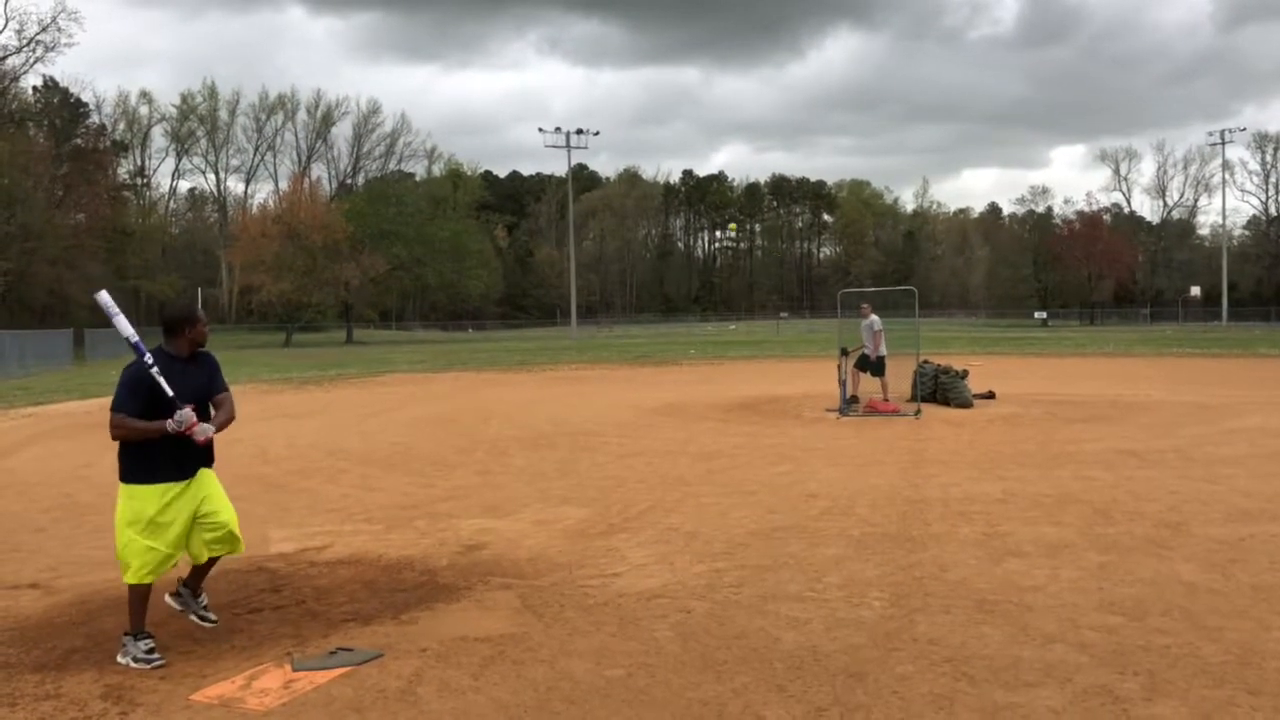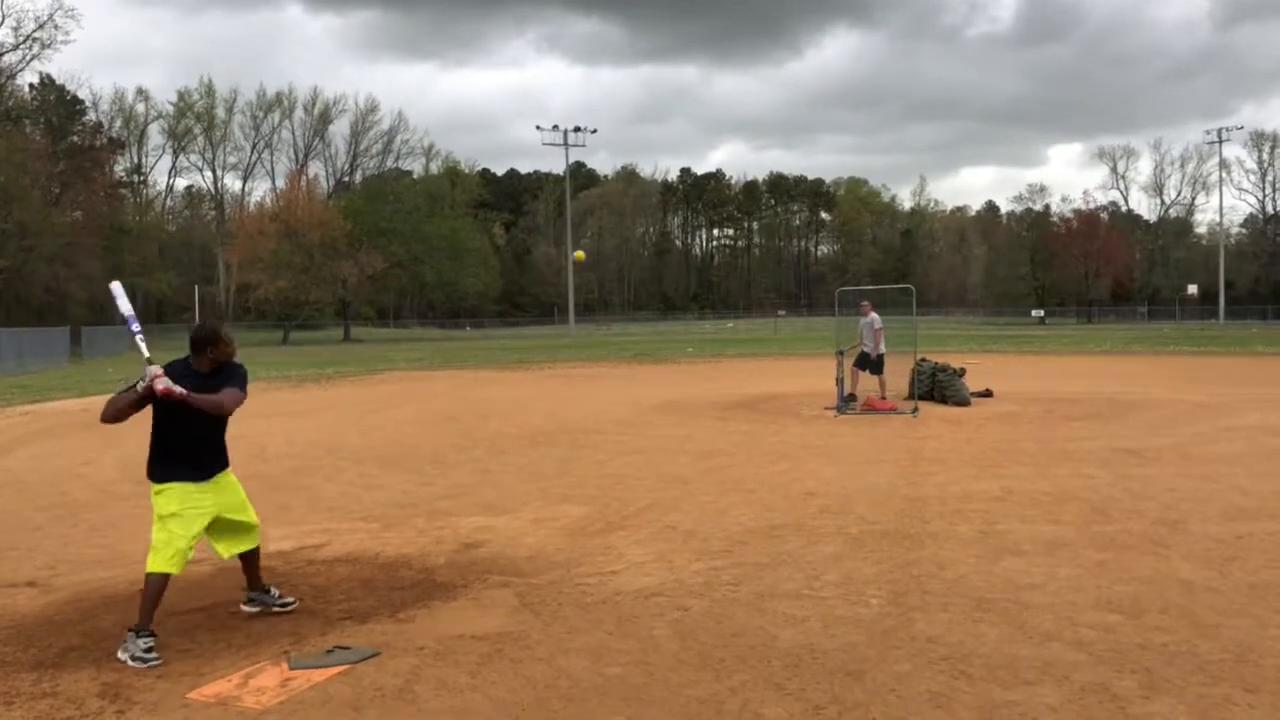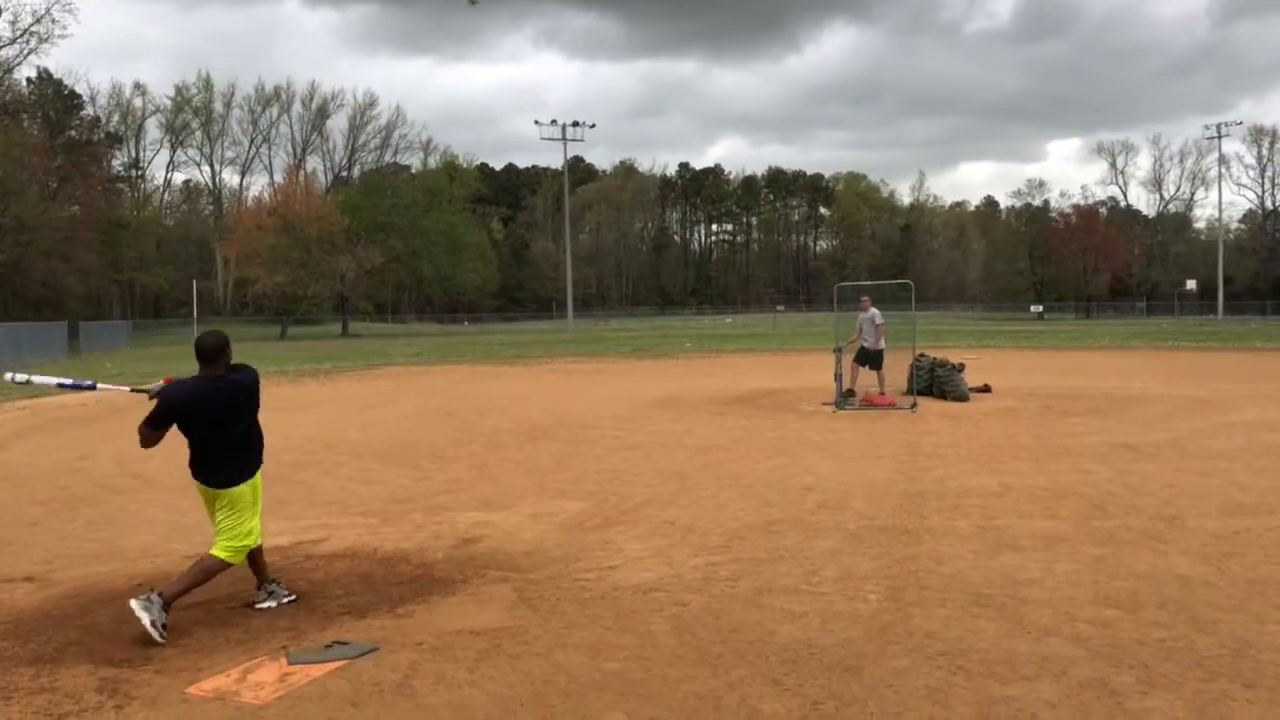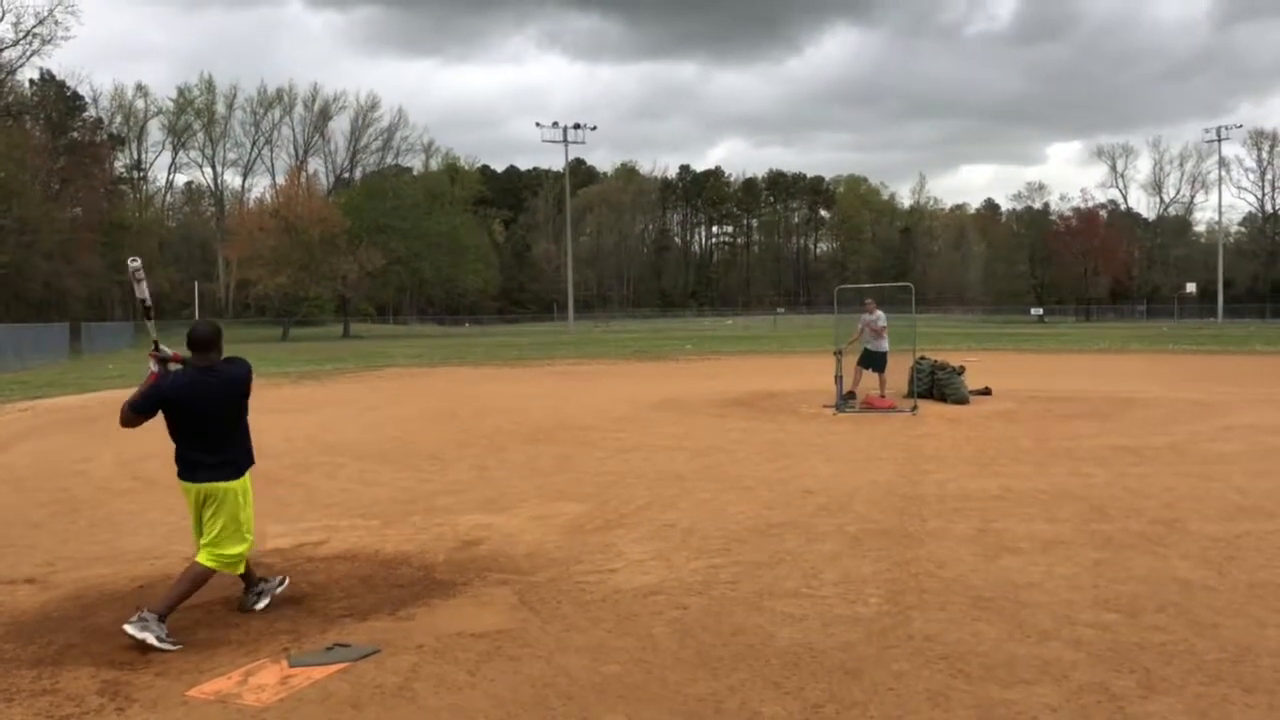
dt=0.4s
person 1, frame 1
left shoulder: (206, 363)
right shoulder: (142, 371)
left elbow: (227, 408)
right elbow: (118, 428)
left wrist: (209, 428)
right wrist: (170, 427)
left hip: (196, 471)
right hip: (149, 481)
left knee: (224, 526)
right knee: (145, 558)
left ankle: (188, 591)
right ankle: (135, 638)
person 1, frame 2
left shoulder: (231, 371)
right shoulder: (164, 377)
left elbow: (228, 403)
right elbow: (108, 415)
left wrist: (181, 393)
right wrist: (143, 388)
left hip: (216, 475)
right hip: (175, 481)
left knee: (248, 527)
right knee: (168, 554)
left ankle: (257, 593)
right ankle: (139, 636)
person 1, frame 3
left shoulder: (176, 395)
right shoulder: (247, 378)
left elbow: (146, 439)
left hip: (206, 478)
right hip: (241, 478)
left knee: (244, 531)
right knee: (229, 548)
left ankle: (266, 587)
right ankle: (158, 600)
person 1, frame 4
left shoulder: (171, 383)
right shoulder: (240, 372)
left elbow: (127, 419)
left wrist: (154, 375)
right wrist: (178, 361)
left hip: (192, 478)
right hip: (229, 478)
left knee: (229, 535)
right knee: (214, 553)
left ankle: (254, 588)
right ankle: (151, 616)
